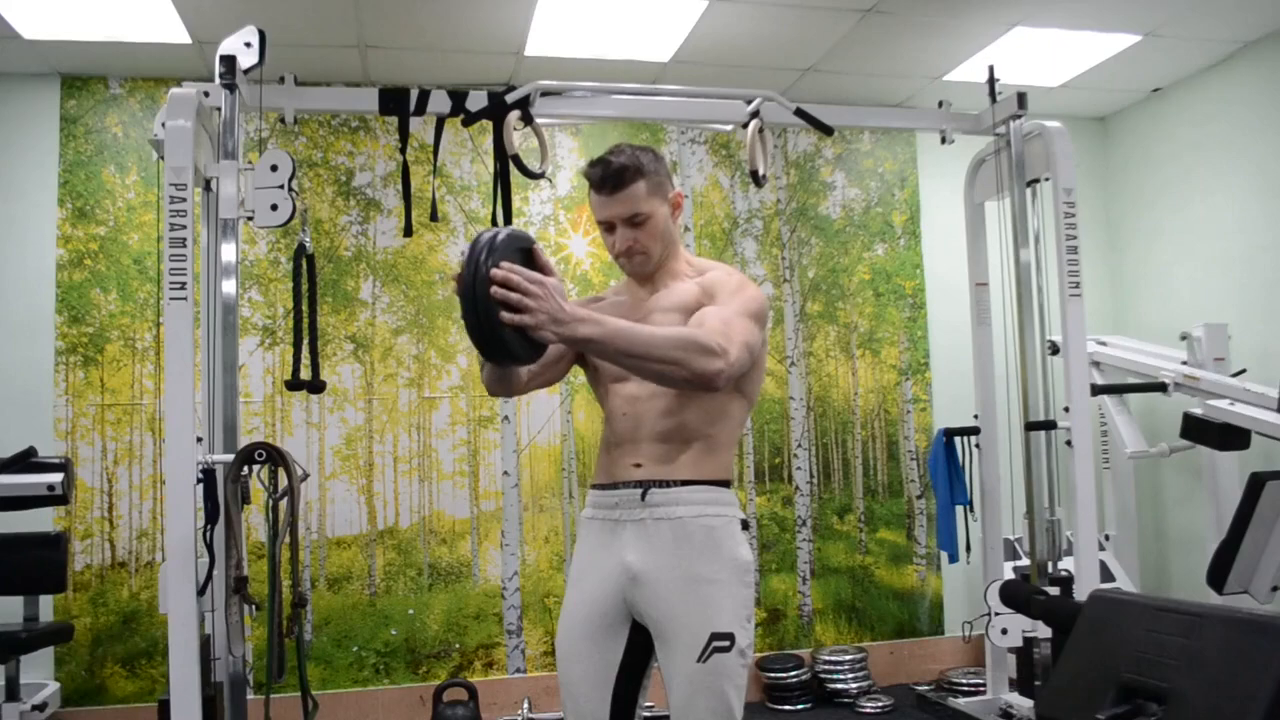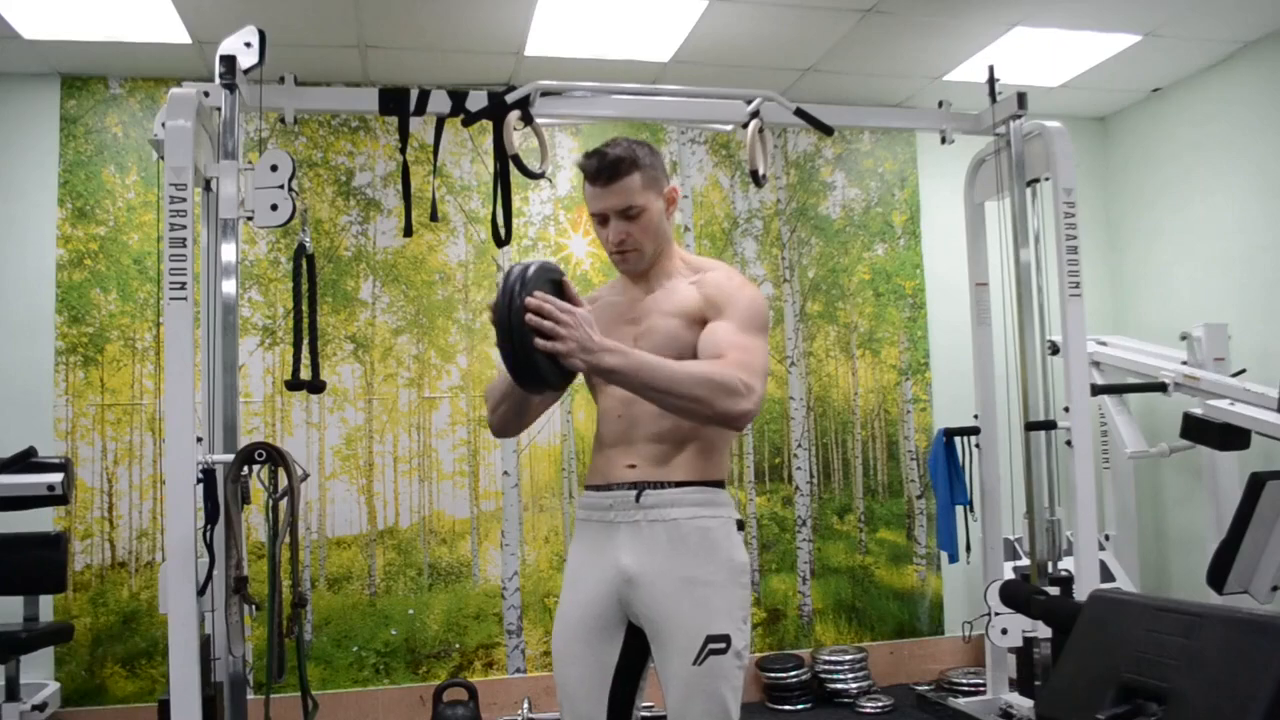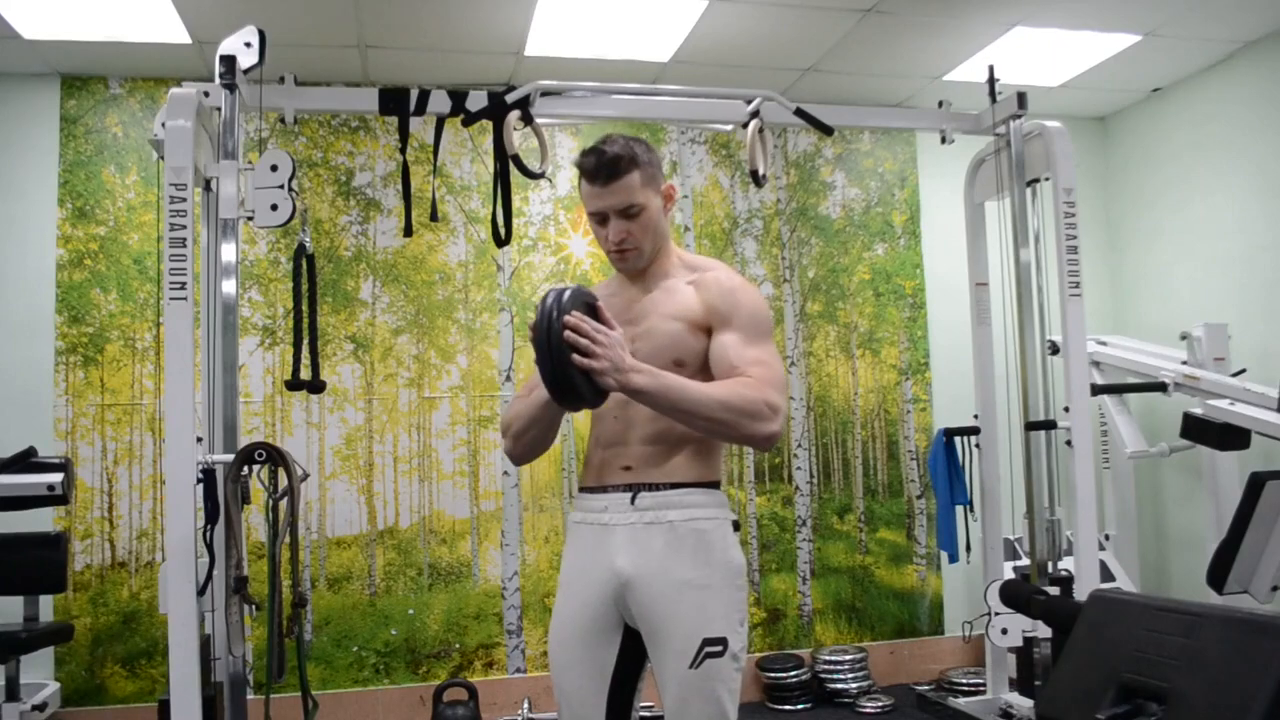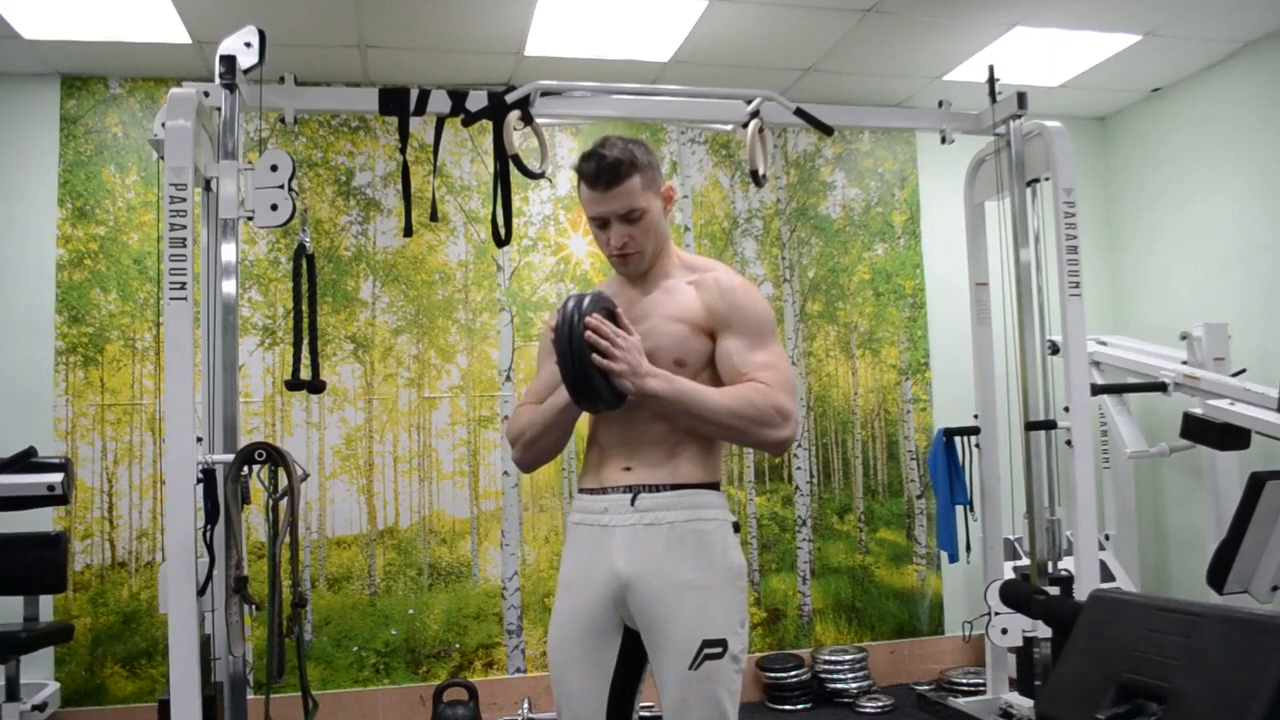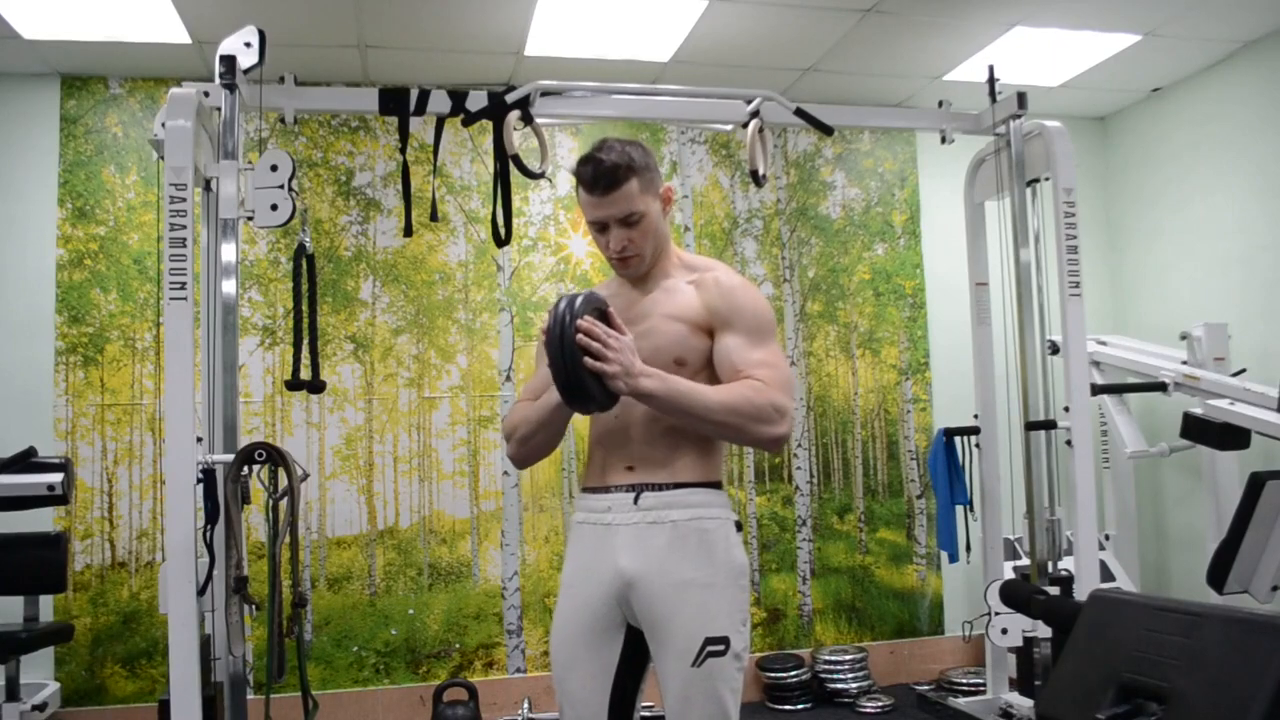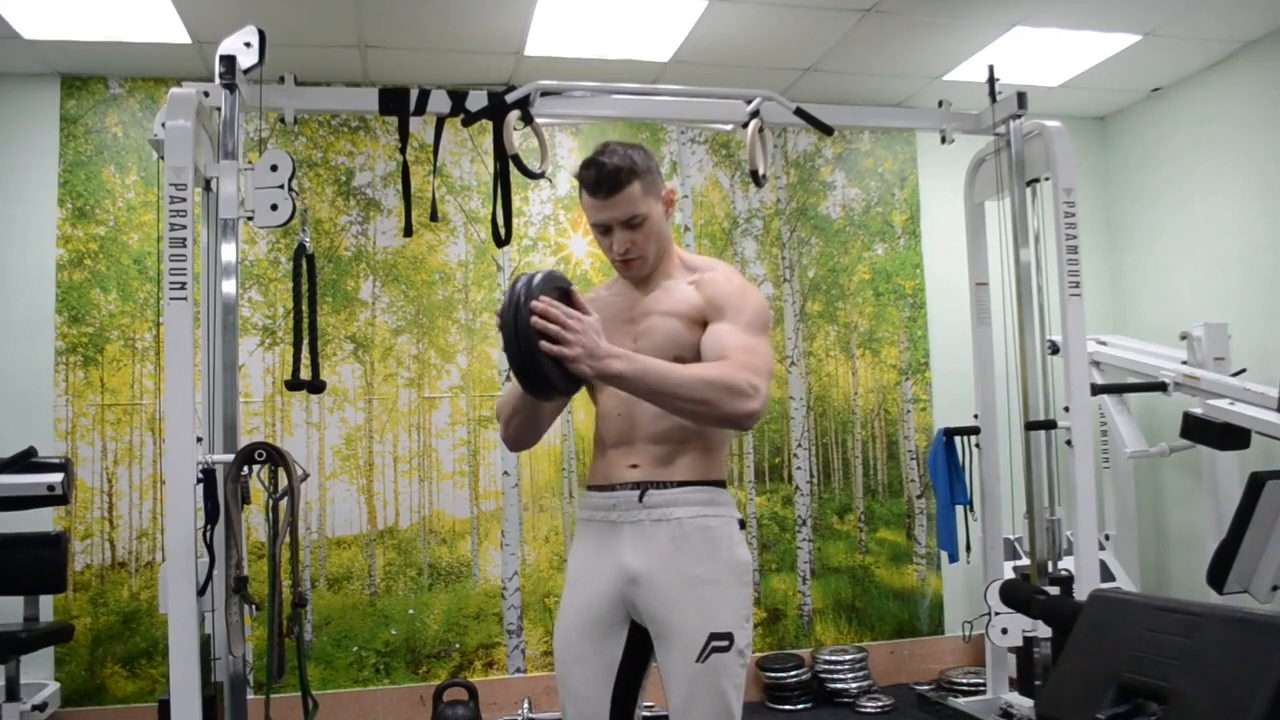
dt=0.3s
person 1, frame 1
left shoulder: (730, 291)
right shoulder: (592, 310)
left elbow: (709, 364)
right elbow: (507, 381)
left wrist: (573, 324)
right wrist: (502, 322)
left hip: (694, 530)
right hip: (602, 532)
person 1, frame 2
left shoulder: (724, 291)
right shoulder: (586, 311)
left elbow: (736, 399)
right elbow: (504, 420)
left wrist: (602, 354)
left hip: (689, 531)
right hip: (596, 533)
person 1, frame 3
left shoulder: (721, 292)
right shoulder: (579, 313)
left elbow: (765, 417)
right elbow: (518, 444)
left wrist: (632, 375)
left hip: (686, 532)
right hip: (591, 535)
person 1, frame 4
left shoulder: (721, 293)
right shoulder: (580, 317)
left elbow: (777, 421)
right elbow: (524, 449)
left wrist: (647, 378)
left hip: (686, 533)
right hip: (590, 536)
person 1, frame 5
left shoulder: (723, 293)
right shoulder: (582, 316)
left elbow: (772, 419)
right elbow: (519, 446)
left wrist: (640, 378)
left hip: (689, 532)
right hip: (594, 536)
person 1, frame 6
left shoulder: (722, 291)
right shoulder: (582, 309)
left elbow: (743, 397)
right elbow: (515, 434)
left wrist: (609, 361)
left hip: (691, 530)
right hip: (599, 534)
